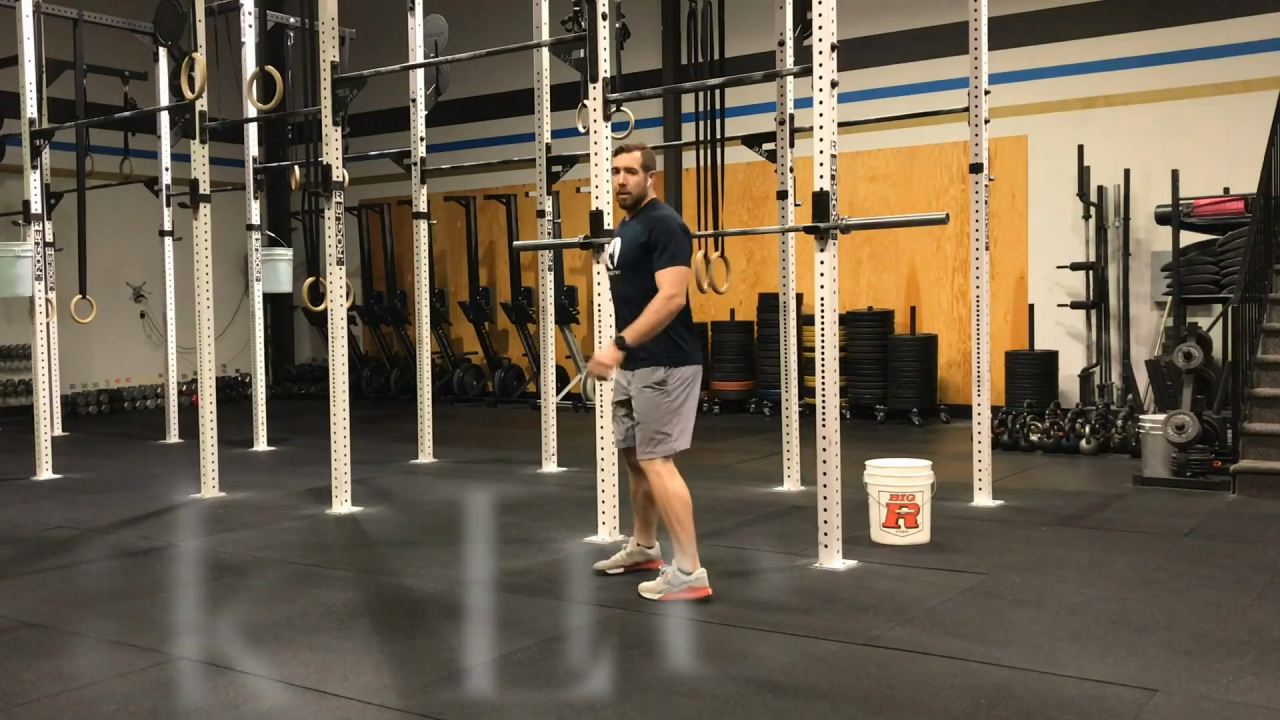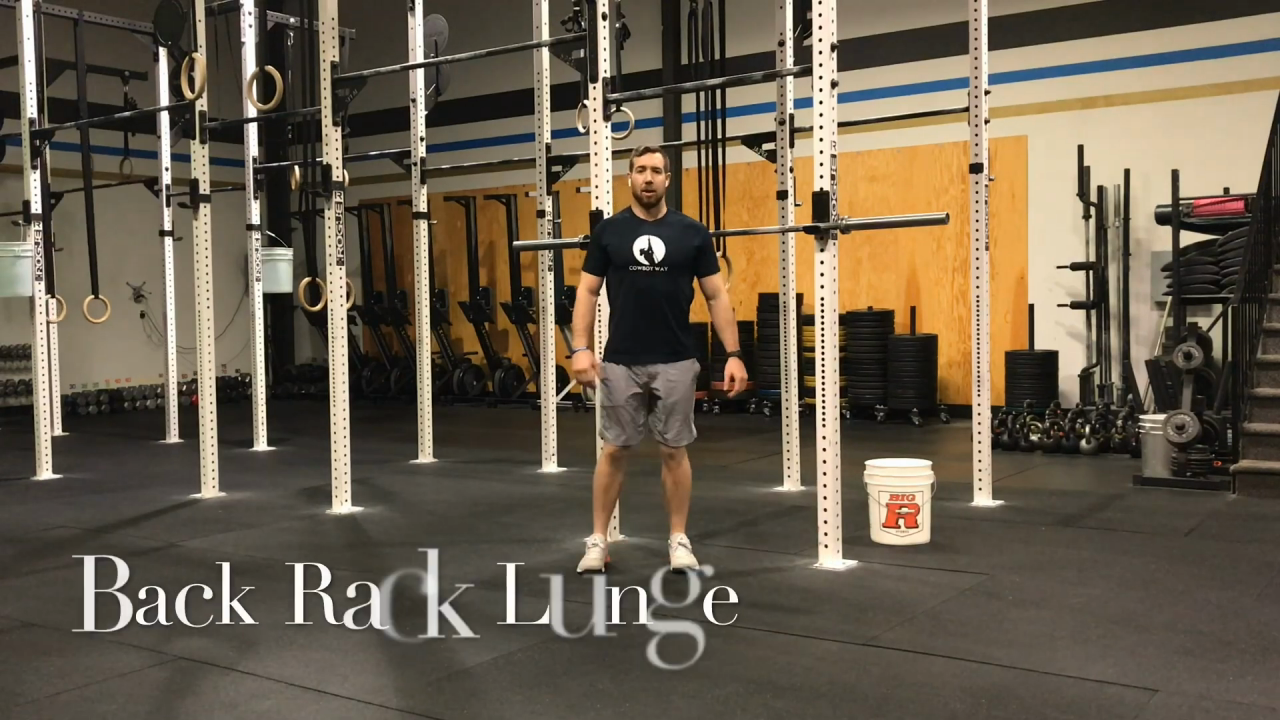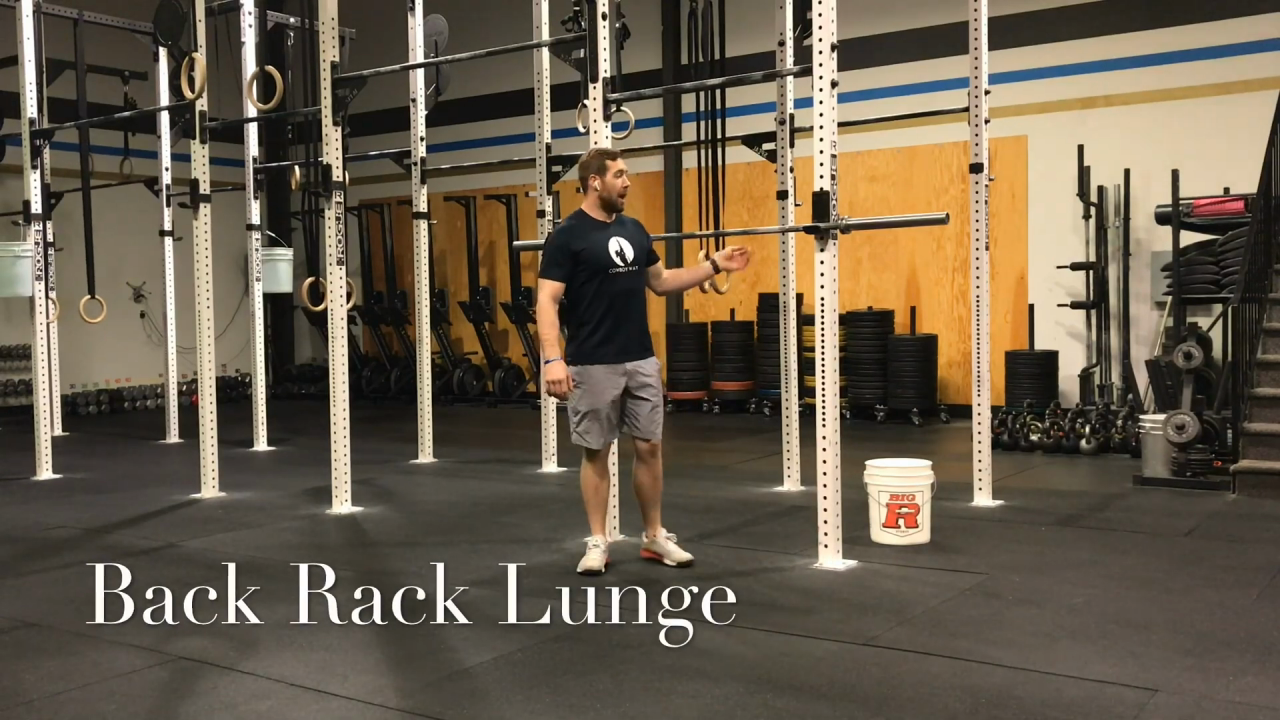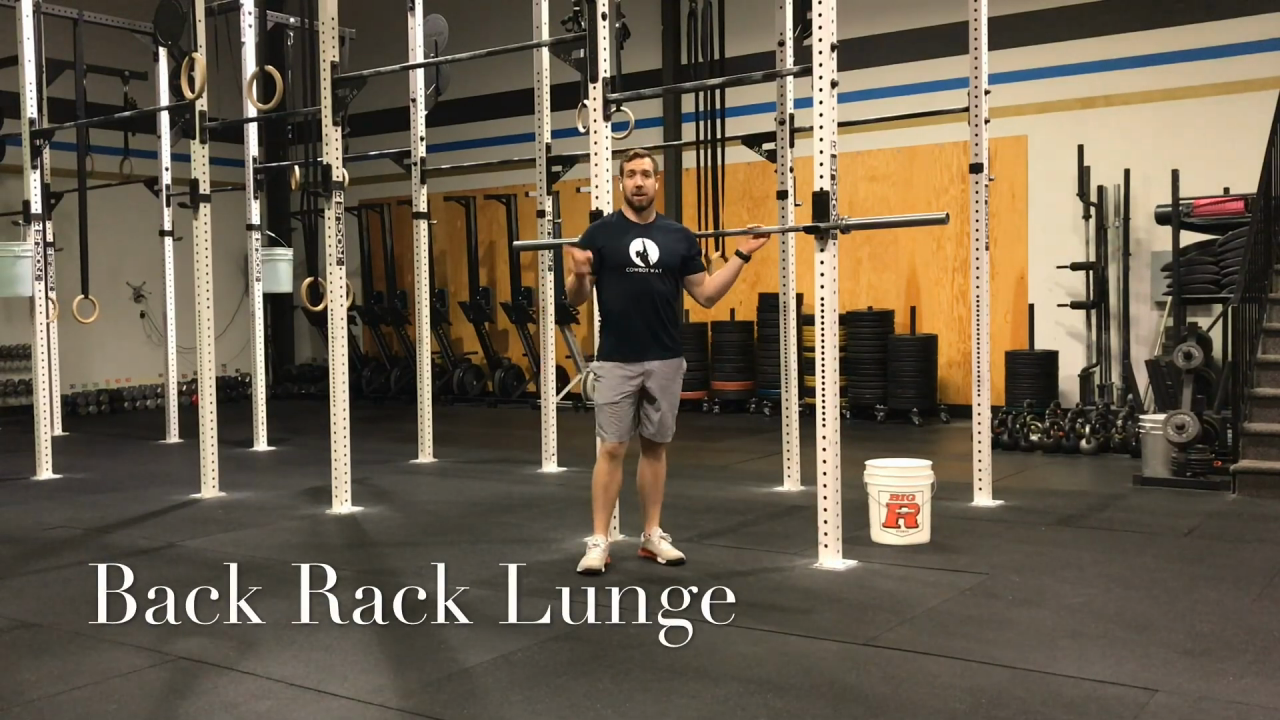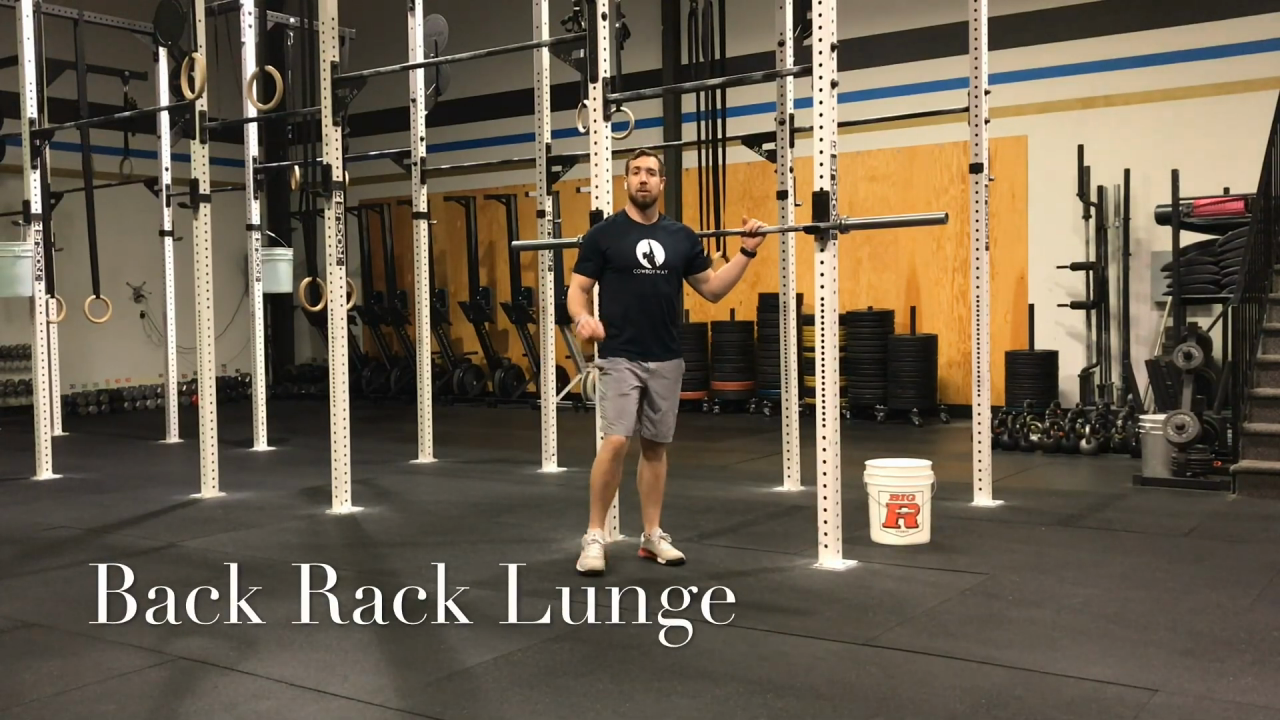
dt=1s
person 1, frame 1
left shoulder: (663, 224)
right shoulder: (625, 229)
left elbow: (670, 296)
left wrist: (621, 344)
right wrist: (621, 347)
left hip: (663, 364)
right hip: (638, 364)
left knee: (656, 462)
right knee: (634, 457)
left ankle: (688, 571)
right ankle: (643, 546)
person 1, frame 2
left shoulder: (692, 233)
right shoulder: (608, 231)
left elbow: (717, 297)
right elbow: (587, 292)
left wrist: (733, 354)
right wrist: (580, 347)
left hip: (675, 362)
right hip: (620, 363)
left knee: (674, 451)
right knee: (614, 451)
left ankle: (678, 539)
right ankle: (598, 539)
person 1, frame 3
left shoulder: (634, 229)
right shoulder: (567, 236)
left elbow: (661, 282)
right elbow: (547, 300)
left wrist: (714, 265)
right wrist: (553, 359)
left hip: (641, 360)
right hip: (593, 365)
left knee: (649, 447)
right knee: (595, 452)
left ankle: (656, 536)
right ankle: (597, 542)
person 1, frame 4
left shoulder: (679, 236)
right shoulder: (600, 233)
left elbow: (706, 294)
right elbow: (575, 294)
left wrist: (742, 254)
right wrist: (578, 275)
left hip: (665, 360)
right hip: (616, 360)
left knee: (655, 447)
right knee: (611, 448)
left ankle: (652, 535)
right ankle: (598, 541)
person 1, frame 5
left shoulder: (681, 236)
right shoulder: (604, 234)
left elbow: (712, 289)
right elbow: (577, 290)
left wrist: (746, 252)
right wrist: (582, 318)
left hip: (667, 360)
right hip: (620, 357)
left knee: (655, 446)
right knee: (616, 442)
left ankle: (652, 536)
right ankle: (593, 535)
